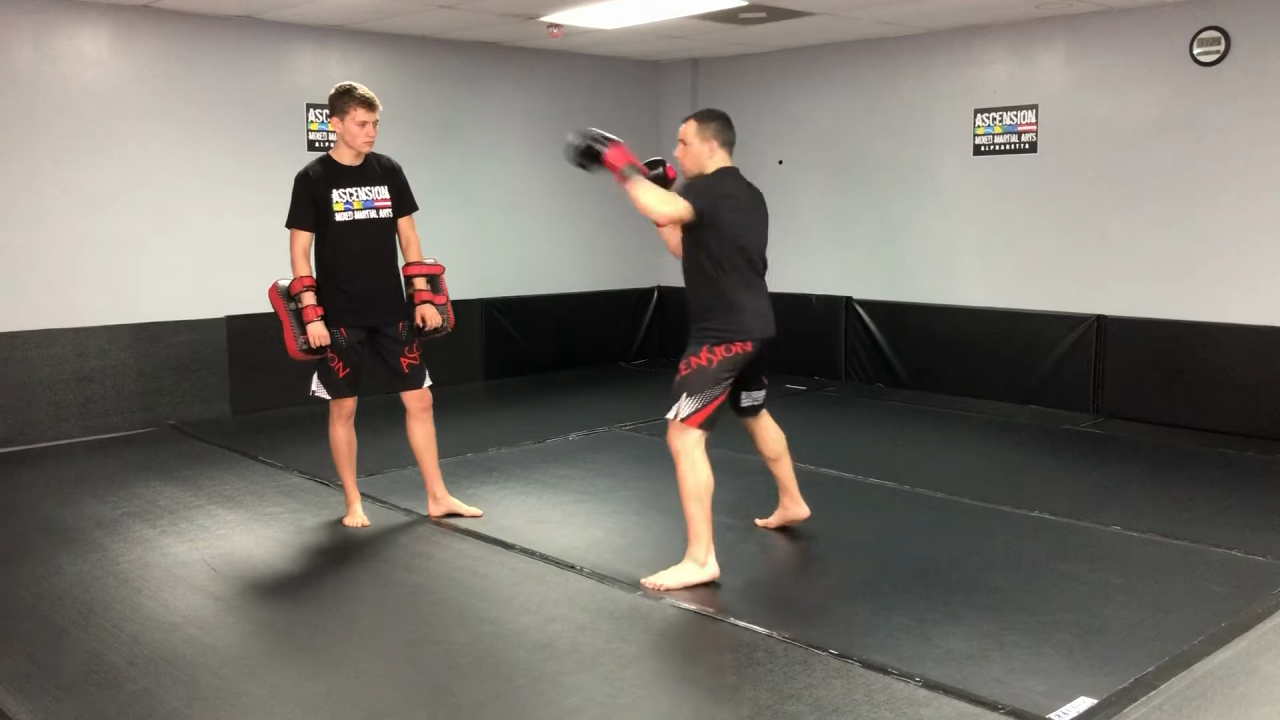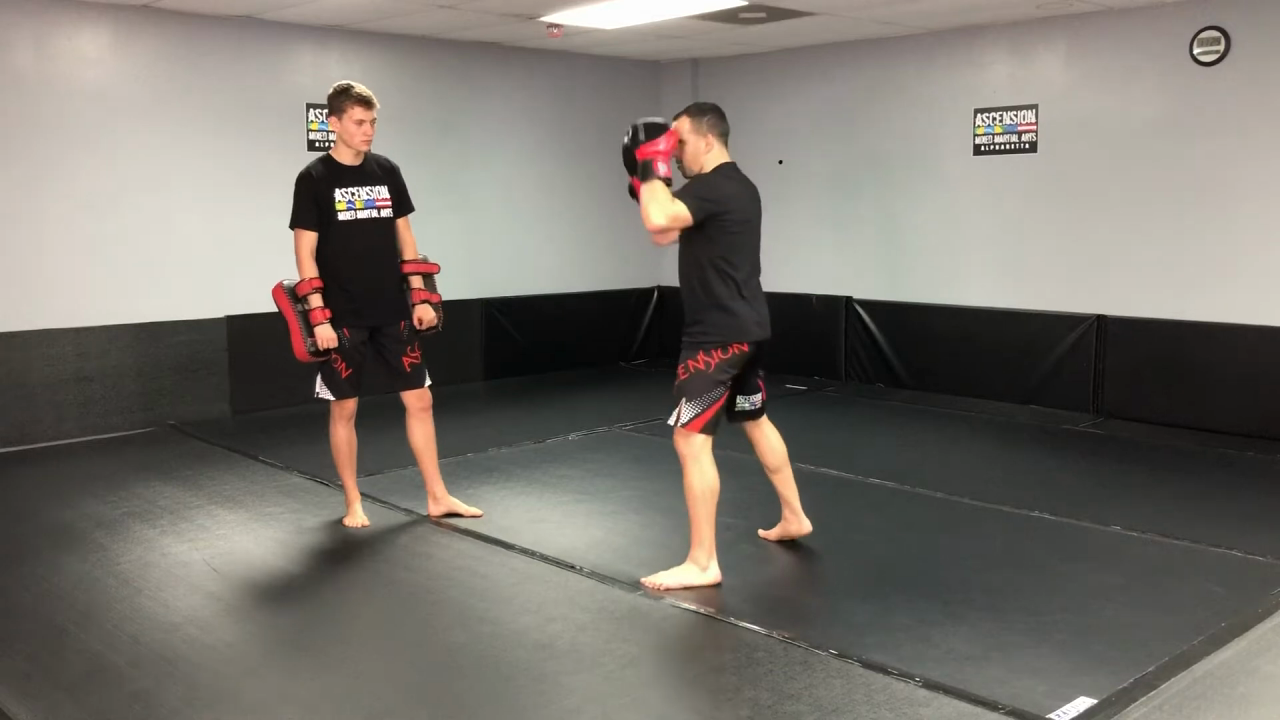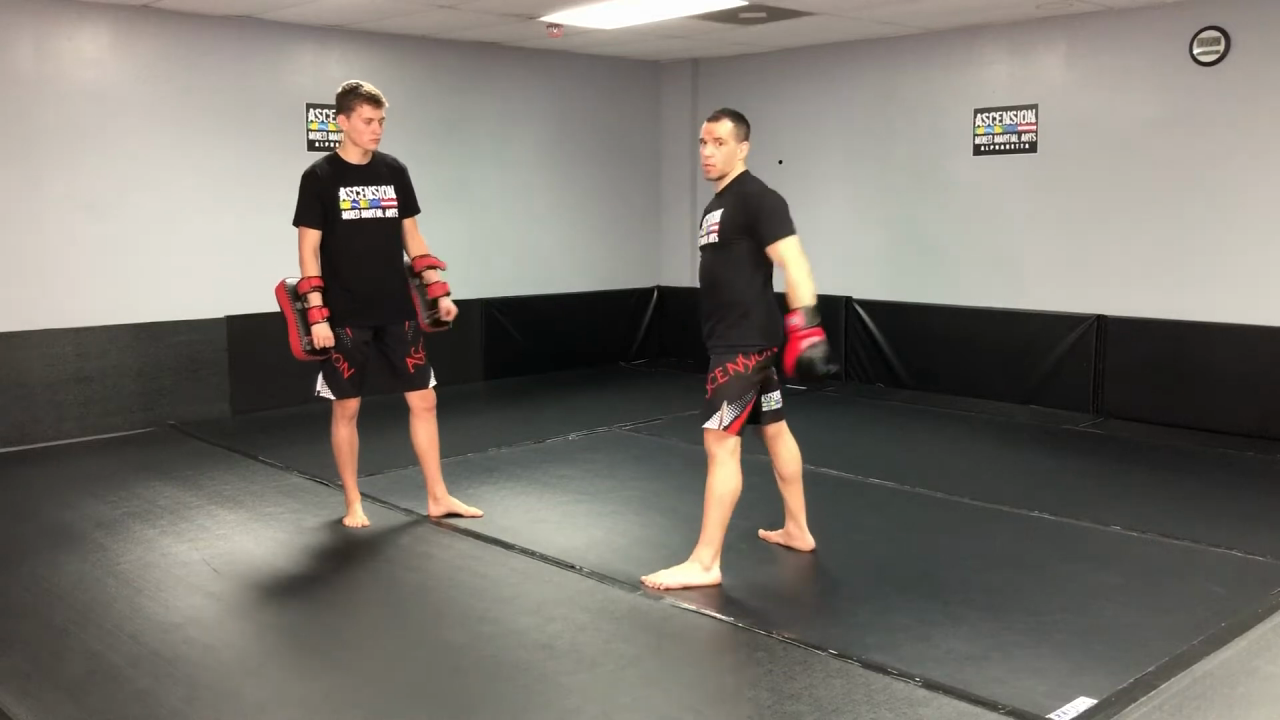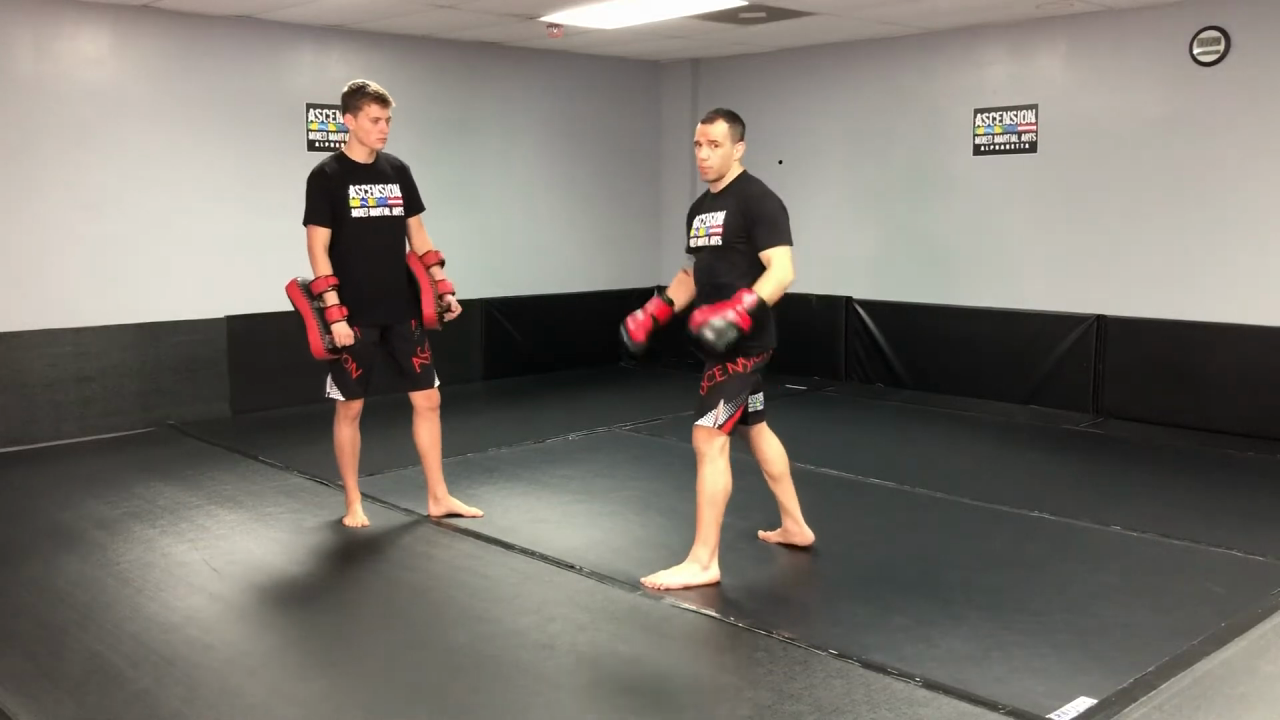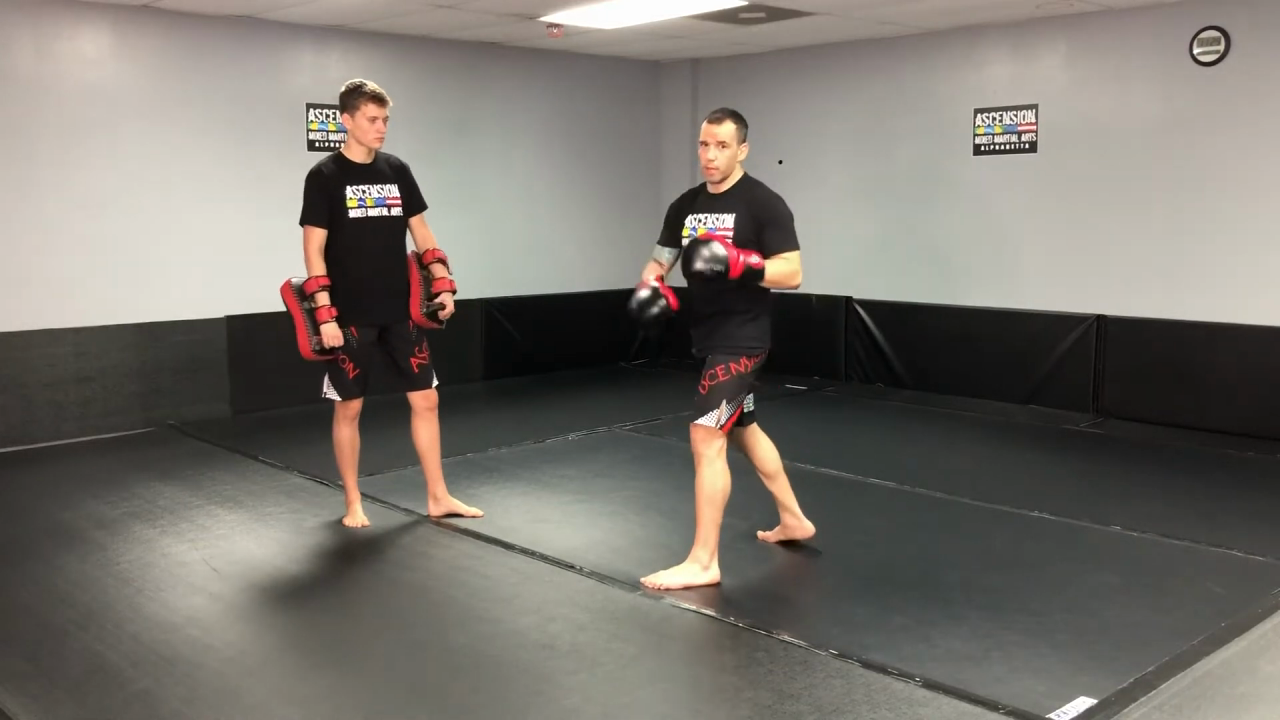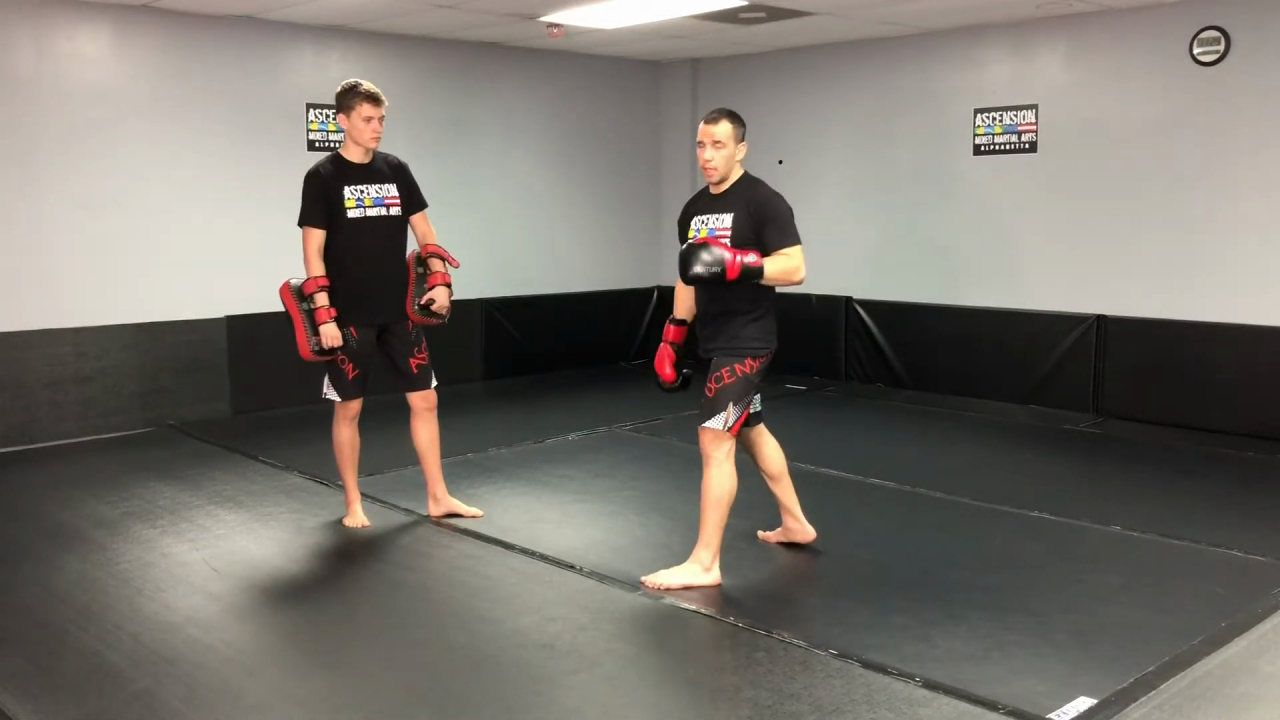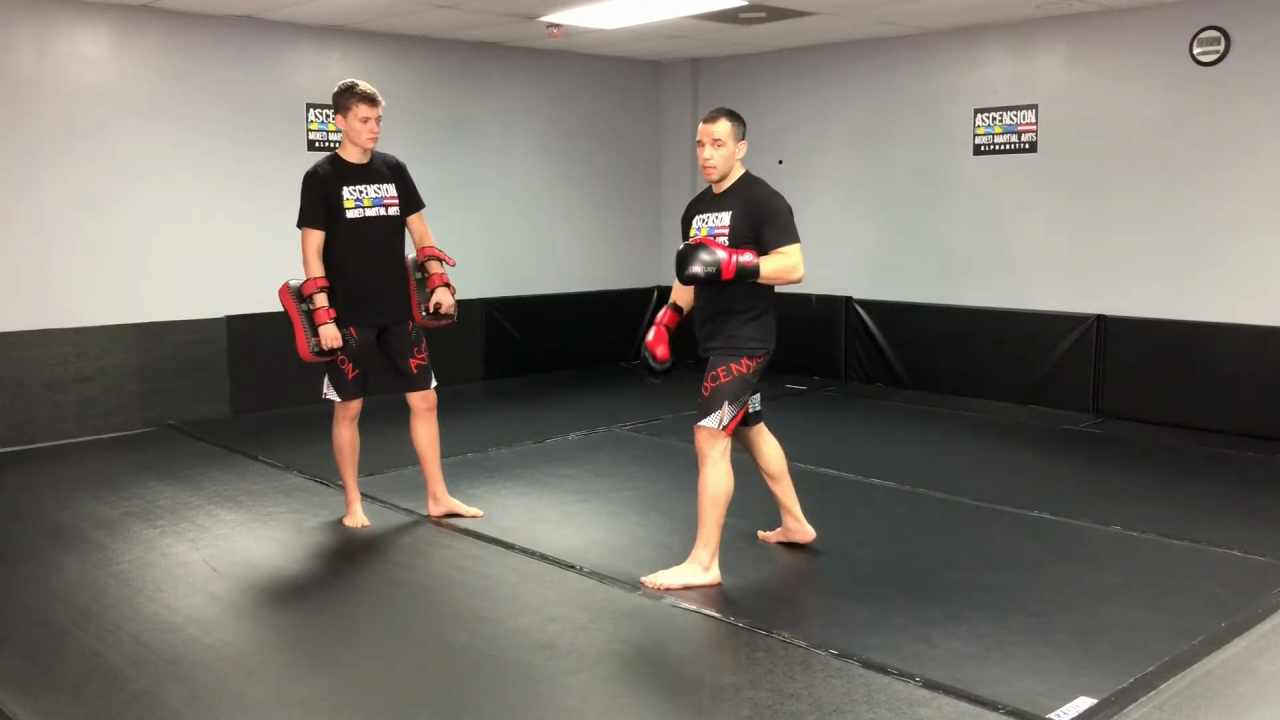
dt=0.5s
person 1, frame 1
left shoulder: (714, 190)
right shoulder: (747, 195)
left elbow: (660, 210)
right elbow: (686, 244)
left wrist: (624, 168)
right wrist: (648, 187)
left hip: (722, 334)
right hip: (751, 326)
left knee: (684, 435)
right knee: (754, 414)
left ankle: (700, 559)
right ankle: (791, 503)
person 1, frame 2
left shoulder: (712, 186)
right shoulder: (734, 185)
left elbow: (657, 220)
right elbow: (664, 229)
left wrist: (652, 166)
right wrist: (647, 179)
left hip: (718, 334)
right hip: (747, 326)
left knee: (690, 439)
right knee: (755, 421)
left ankle: (702, 563)
right ankle: (794, 517)
person 1, frame 3
left shoulder: (757, 198)
right shoulder: (717, 203)
left elbow: (794, 262)
left wrist: (806, 326)
left hip: (743, 343)
right hip: (732, 337)
left knee: (721, 442)
right knee: (773, 428)
left ankle: (705, 562)
right ankle: (797, 529)
person 1, frame 4
left shoulder: (758, 200)
right shoulder: (700, 207)
left elbow: (781, 271)
right elbow: (692, 274)
left wrist: (738, 312)
right wrist: (655, 311)
left hip: (741, 341)
right hip: (719, 338)
left knee: (709, 439)
right knee: (755, 428)
left ankle: (703, 561)
right ankle: (794, 525)
person 1, frame 5
left shoulder: (764, 204)
right shoulder: (687, 204)
left elbow: (792, 274)
right elbow: (659, 262)
left wrist: (737, 262)
right wrist: (651, 287)
left hip: (740, 339)
right hip: (708, 338)
left knee: (707, 439)
right knee: (744, 429)
left ankle: (703, 562)
right ankle: (793, 520)
person 1, frame 6
left shoulder: (763, 201)
right shoulder: (694, 209)
left elbow: (795, 268)
left wrist: (734, 262)
right wrist: (672, 337)
left hip: (745, 341)
right hip: (716, 339)
left knee: (715, 441)
right knee: (751, 430)
left ankle: (704, 563)
right ankle: (795, 523)
person 1, frame 7
left shoulder: (763, 200)
right shoulder: (697, 208)
left elbow: (793, 267)
left wrist: (731, 262)
right wrist: (665, 321)
left hip: (744, 341)
right hip: (718, 339)
left knee: (710, 439)
right knee: (751, 429)
left ankle: (704, 562)
right ankle: (795, 522)
person 2, frame 1
left shoulder: (389, 170)
right shoulder: (313, 179)
left elbow: (408, 237)
right elbow: (300, 251)
left wrist: (423, 296)
right wrist: (311, 313)
left hip: (391, 311)
right hip: (340, 316)
left knee: (420, 399)
right knee: (343, 408)
left ankle: (437, 496)
right ankle: (353, 502)
person 2, frame 2
left shoulder: (386, 170)
right shoulder: (314, 179)
right elbow: (306, 253)
left wrist: (420, 296)
right wrist: (319, 315)
left hip: (393, 311)
right hip: (343, 316)
left knee: (420, 399)
right knee: (344, 408)
left ankle: (437, 496)
right ankle: (353, 503)
person 2, frame 3
left shoulder: (394, 170)
right shoulder: (320, 177)
left elbow: (412, 236)
right elbow: (309, 250)
left wrist: (438, 290)
right wrist: (316, 314)
left hip: (397, 311)
right hip: (346, 316)
left knee: (423, 399)
right knee: (346, 408)
left ankle: (438, 496)
right ankle: (353, 503)
person 2, frame 4
left shoulder: (397, 169)
right shoulder: (327, 176)
left elbow: (417, 235)
right elbow: (318, 248)
right wrist: (334, 312)
left hip: (403, 310)
right hip: (355, 315)
left knee: (427, 398)
right knee: (350, 408)
left ankle: (438, 497)
right ankle: (354, 503)
person 2, frame 5
left shoulder: (397, 170)
right shoulder: (325, 176)
left elbow: (421, 233)
right elbow: (314, 249)
left wrist: (443, 284)
right wrist: (325, 313)
left hip: (401, 310)
right hip: (351, 315)
left knee: (426, 398)
right knee: (349, 407)
left ankle: (438, 496)
right ankle: (353, 503)
person 2, frame 6
left shoulder: (396, 169)
right shoulder: (323, 177)
left elbow: (423, 230)
right elbow: (313, 250)
left wrist: (439, 280)
right wrist: (324, 314)
left hip: (400, 310)
right hip: (350, 316)
left knee: (425, 399)
right knee: (348, 407)
left ankle: (438, 497)
right ankle: (353, 503)
person 2, frame 7
left shoulder: (393, 169)
right shoulder: (321, 178)
left elbow: (419, 230)
right elbow: (312, 251)
left wrist: (439, 282)
right wrist: (324, 315)
left hip: (399, 311)
right hip: (350, 317)
left knee: (424, 399)
right knee: (348, 407)
left ankle: (438, 497)
right ankle: (353, 503)
